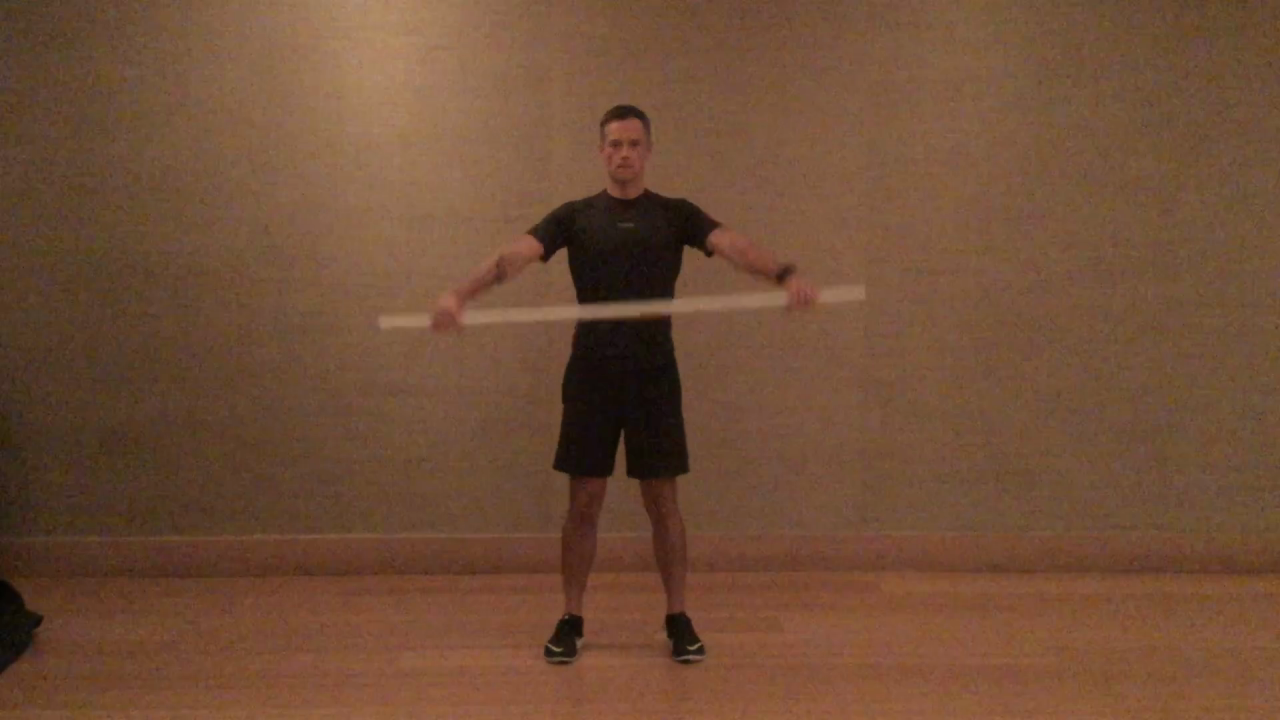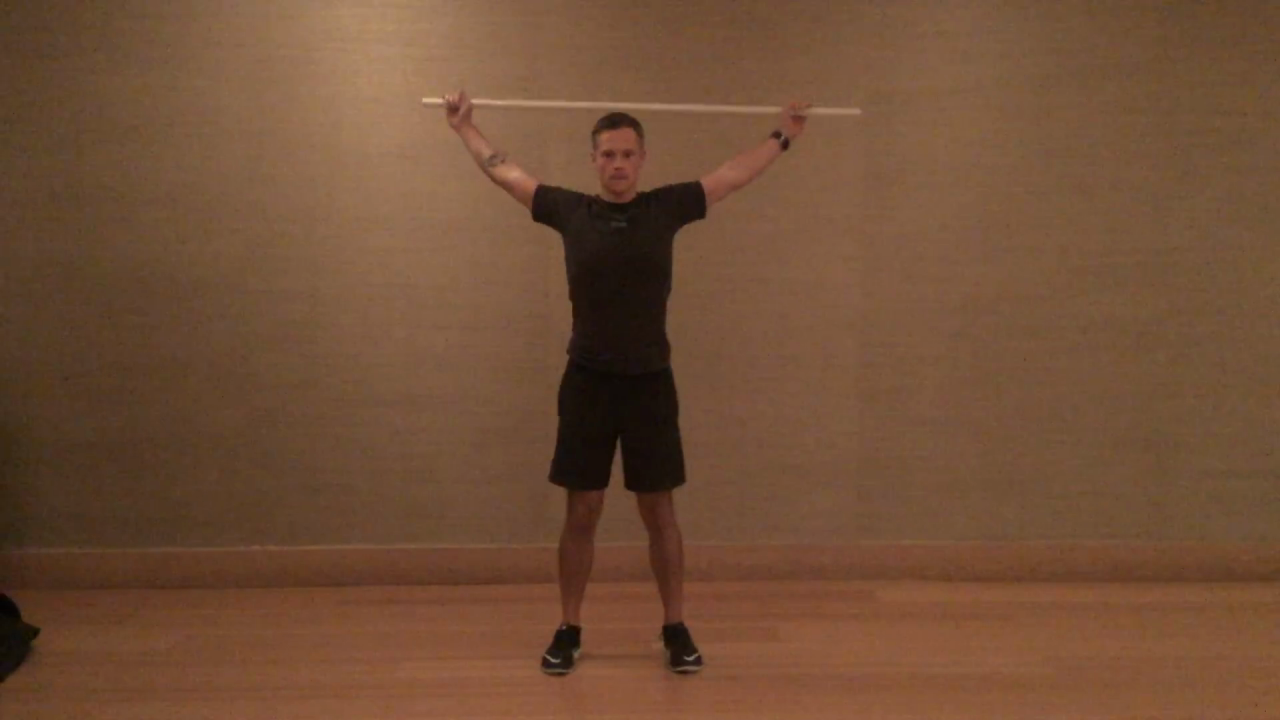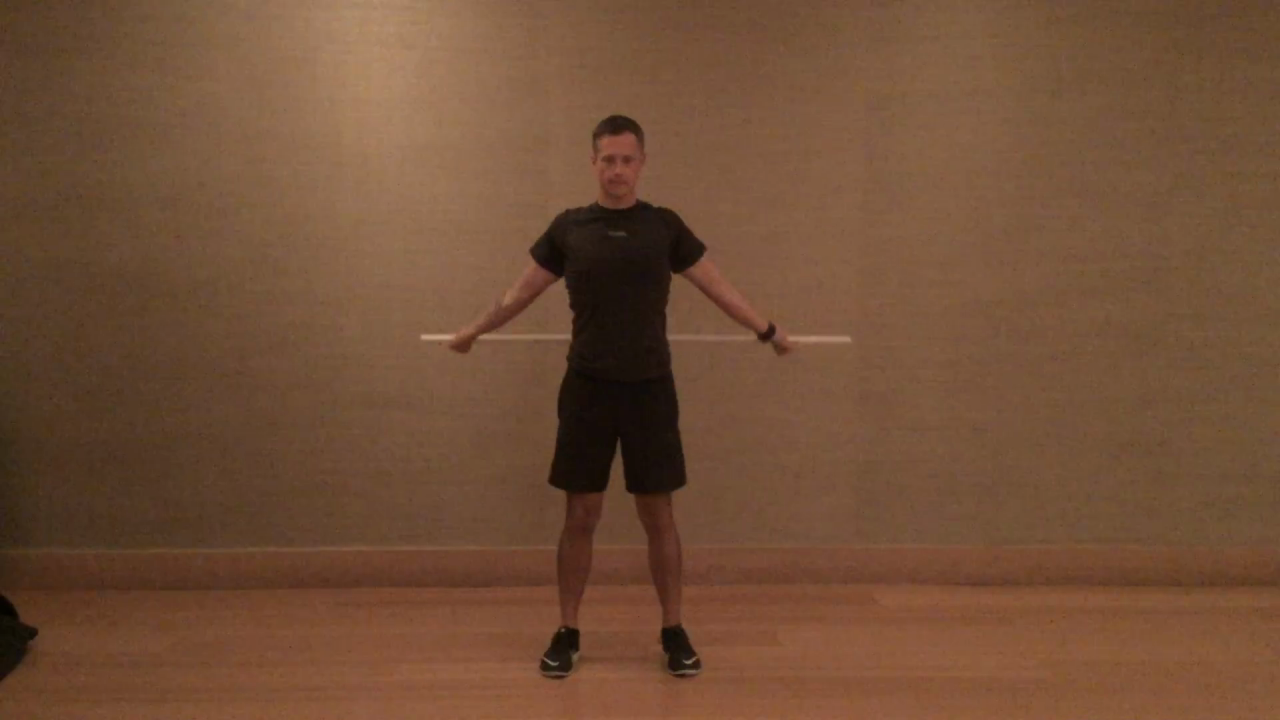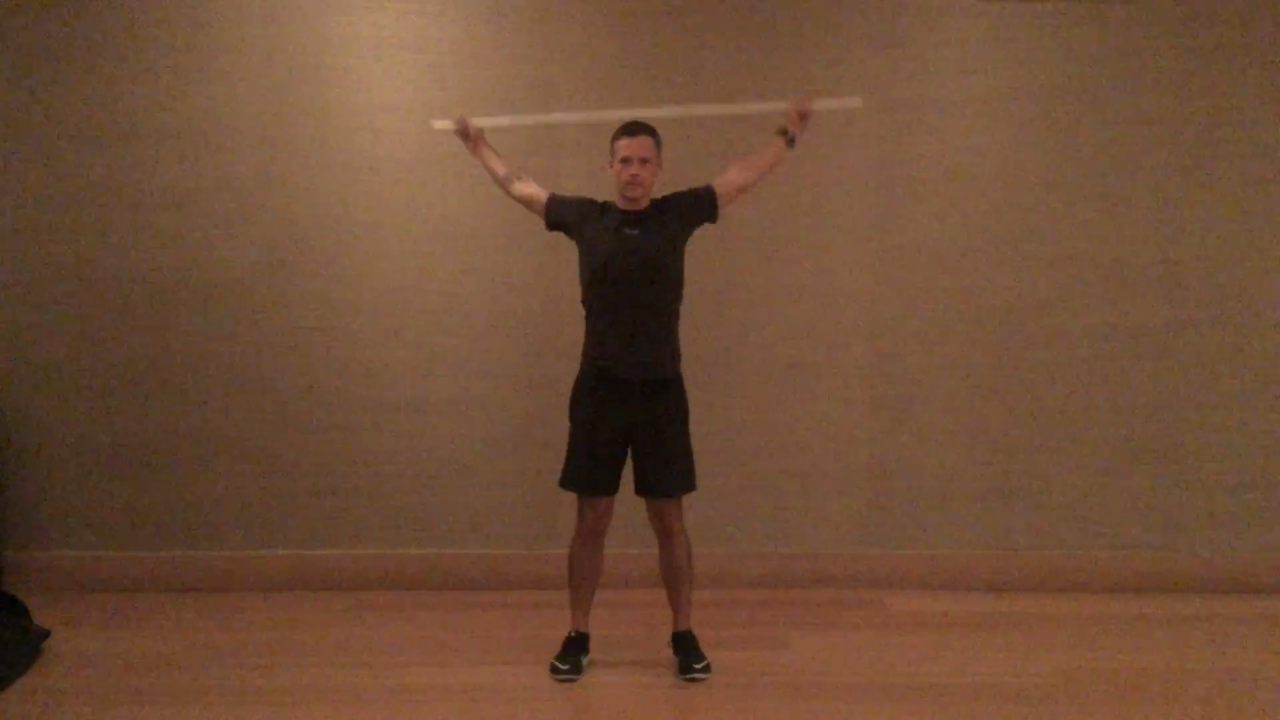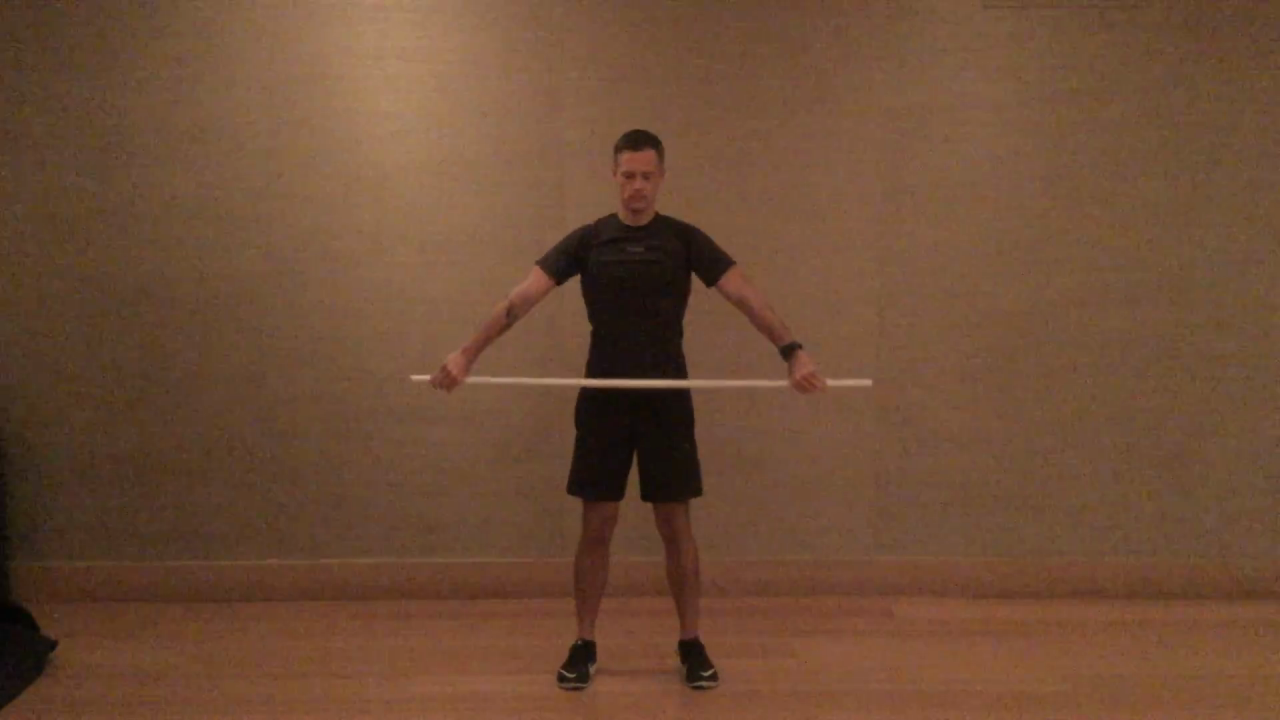
dt=1s
person 1, frame 1
left shoulder: (675, 213)
right shoulder: (575, 215)
left elbow: (733, 245)
right elbow: (517, 253)
left wrist: (785, 274)
right wrist: (461, 293)
left hip: (655, 373)
right hip: (591, 373)
left knee: (663, 501)
right knee: (583, 502)
left ankle: (677, 617)
right ankle: (571, 619)
person 1, frame 2
left shoulder: (666, 208)
right shoulder: (569, 211)
left elbow: (732, 174)
right elbow: (504, 170)
left wrist: (782, 136)
right wrist: (464, 126)
left hip: (650, 383)
right hip: (587, 382)
left knee: (659, 512)
right knee: (580, 512)
left ankle: (675, 627)
right ankle: (569, 629)
person 1, frame 3
left shoulder: (665, 225)
right shoulder: (569, 226)
left elbow: (715, 285)
right elbow: (523, 290)
left wrist: (767, 331)
right wrist: (475, 331)
left hip: (650, 388)
right hip: (586, 388)
left knee: (659, 515)
right knee: (579, 515)
left ankle: (673, 631)
right ankle: (567, 632)
person 1, frame 4
left shoulder: (679, 213)
right shoulder: (582, 217)
left elbow: (742, 173)
right elbow: (518, 183)
left wrist: (789, 130)
right wrist: (475, 141)
left hip: (661, 391)
right hip: (599, 391)
left knee: (669, 521)
right knee: (591, 520)
left ankle: (683, 635)
right ankle: (577, 636)
person 1, frame 5
left shoulder: (685, 239)
right shoulder: (587, 240)
left elbow: (742, 292)
right elbow: (525, 293)
left wrist: (793, 352)
right wrist: (468, 351)
left hip: (667, 398)
right hip: (603, 399)
left knee: (676, 526)
right knee: (596, 527)
left ankle: (691, 644)
right ankle: (584, 645)
